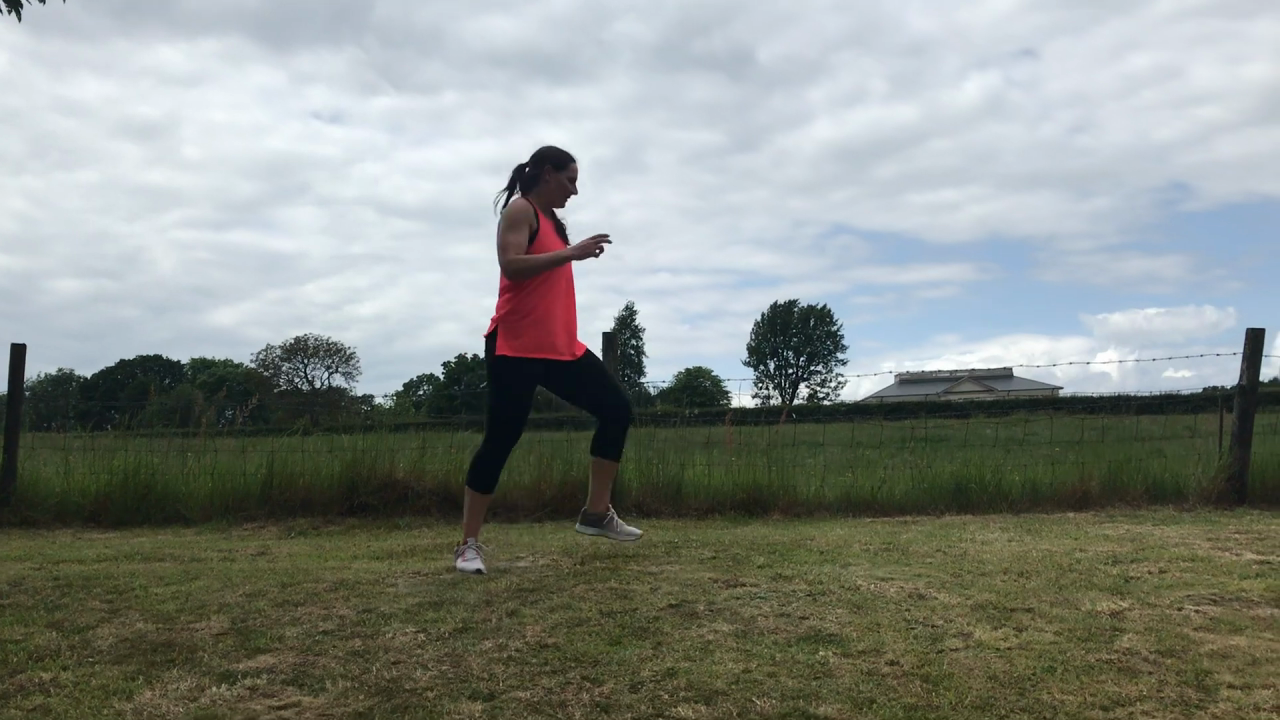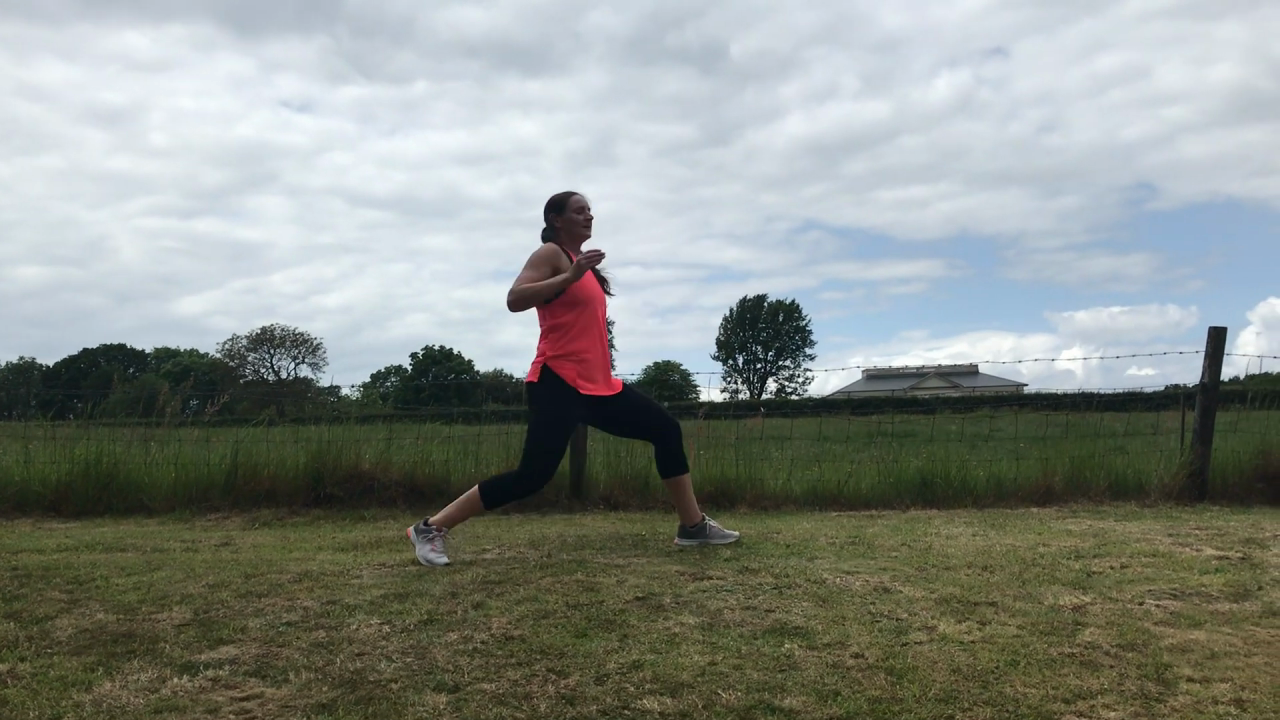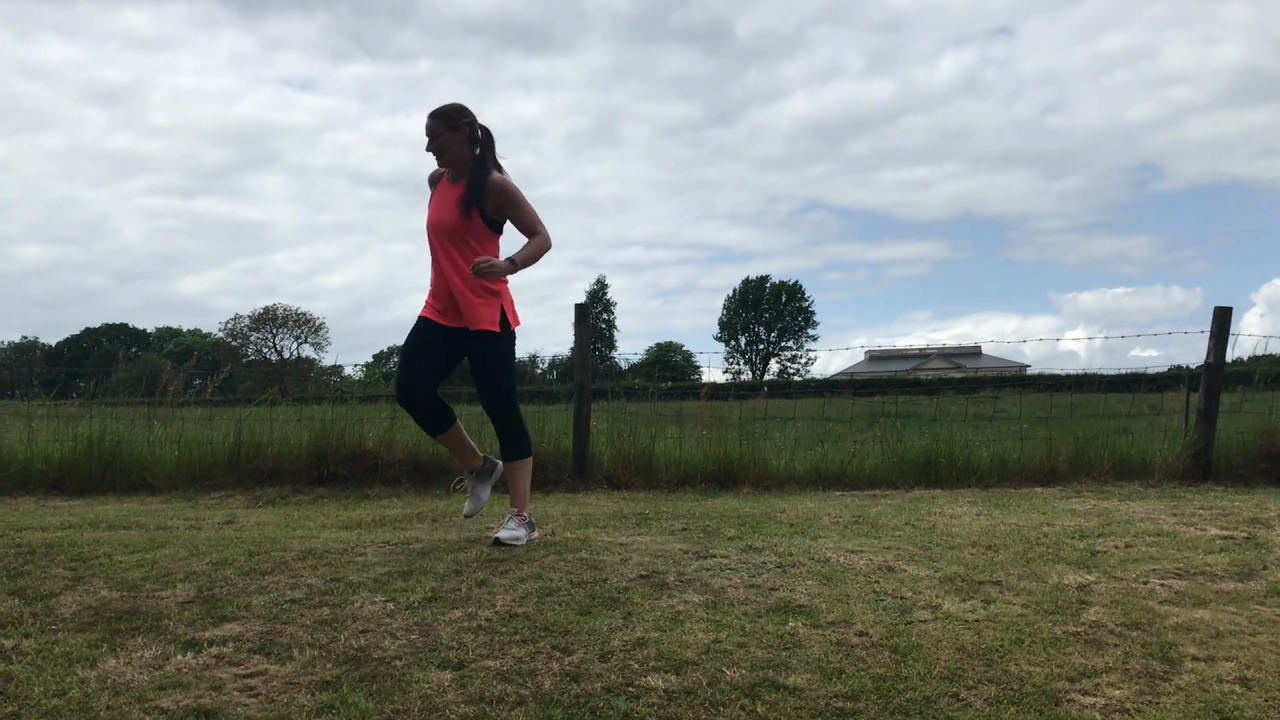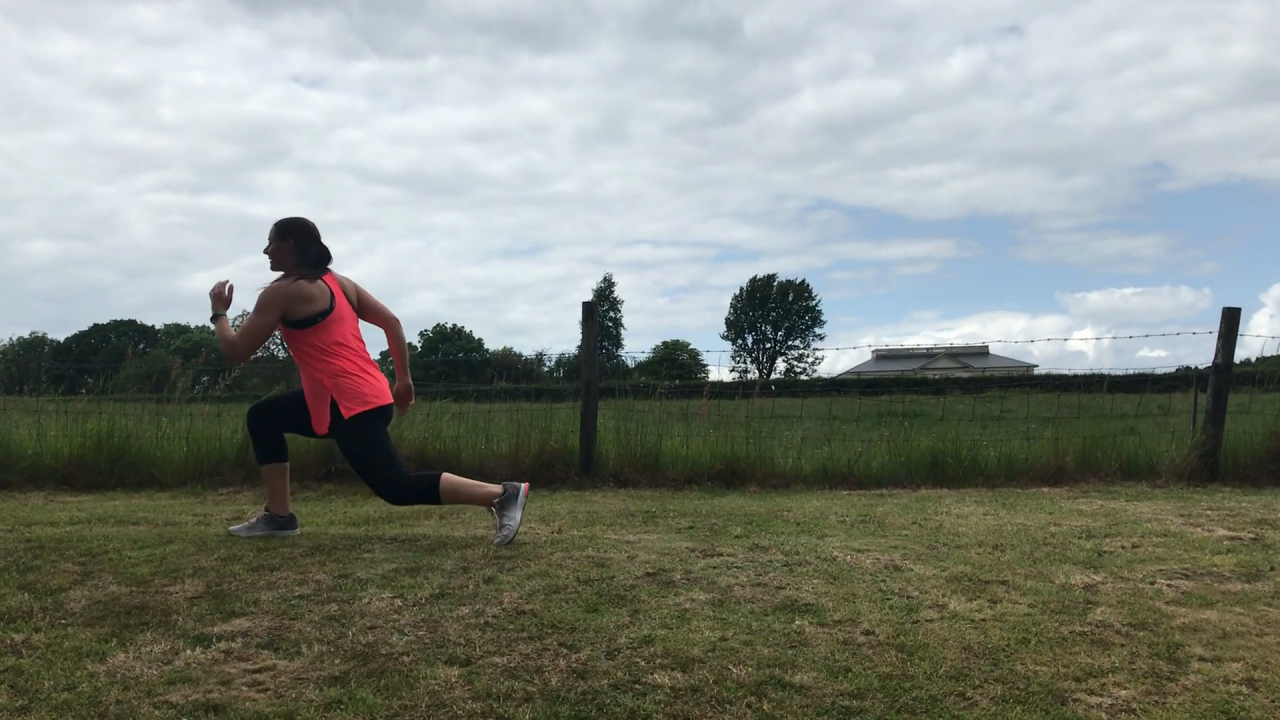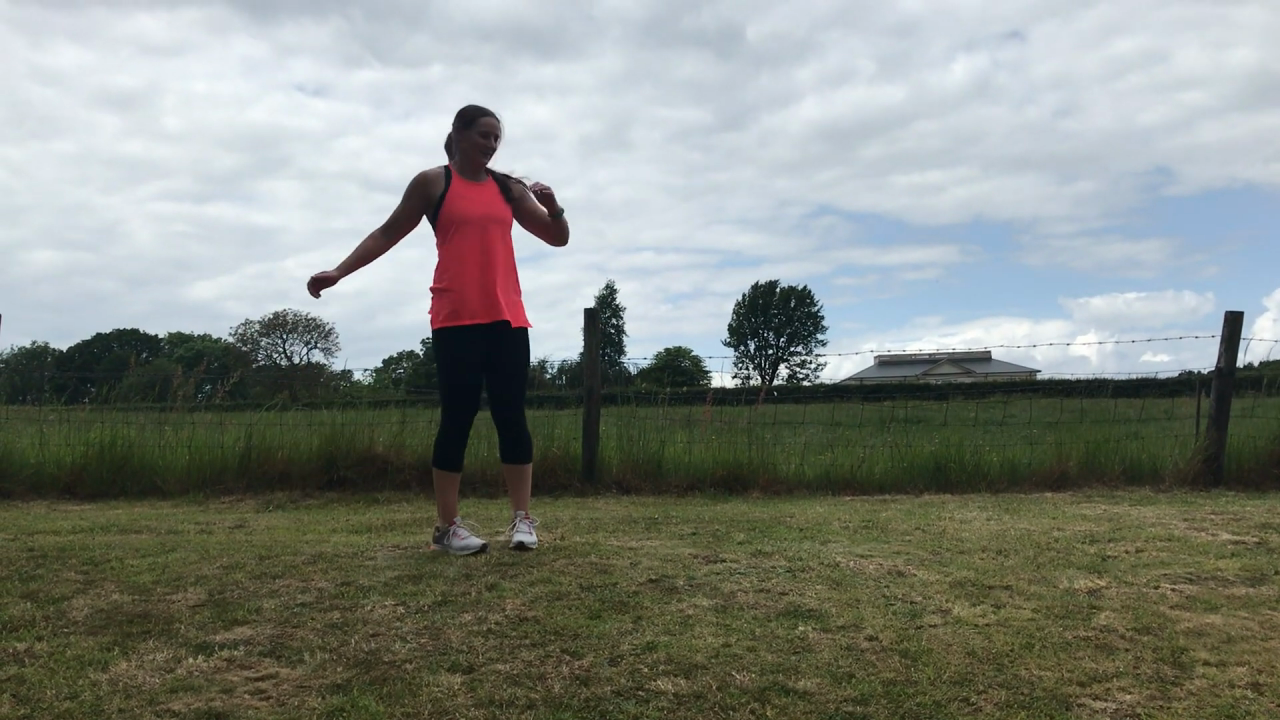
dt=1s
person 1, frame 1
left shoulder: (554, 222)
right shoulder: (518, 211)
right elbow: (512, 269)
right wrist: (573, 253)
left hip: (563, 347)
right hip: (515, 348)
left knee: (618, 410)
right knee: (500, 441)
left ankle: (596, 512)
right ankle: (468, 543)
person 1, frame 2
left shoulder: (583, 262)
right shoulder: (549, 255)
right elbow: (515, 299)
right wrist: (568, 278)
left hip: (599, 383)
right hip: (557, 382)
left knee: (666, 429)
right knee: (532, 475)
left ankle: (692, 524)
right ankle: (432, 527)
person 1, frame 3
left shoulder: (495, 185)
right shoulder: (437, 181)
left elbow: (541, 237)
left wrist: (512, 263)
left hip: (488, 315)
right hip: (440, 314)
left knee: (502, 410)
right knee: (411, 390)
left ankle: (521, 516)
right ankle: (478, 466)
person 1, frame 4
left shoulder: (282, 292)
right shoulder: (340, 283)
left elbow: (238, 351)
right elbow: (391, 322)
left wrist: (219, 313)
right wrist: (403, 378)
left hip: (350, 402)
right hip: (351, 395)
left knee: (397, 487)
right knee: (262, 417)
left ankle: (503, 495)
right ankle: (278, 515)
person 1, frame 5
left shoulder: (509, 188)
right shoulder: (431, 182)
left elbow: (558, 237)
right elbow: (387, 234)
left wrist: (552, 206)
right wrist: (339, 271)
left hip: (507, 316)
right hip: (457, 316)
left knee: (512, 414)
right knee: (458, 417)
left ankle: (522, 517)
right ankle: (446, 526)
